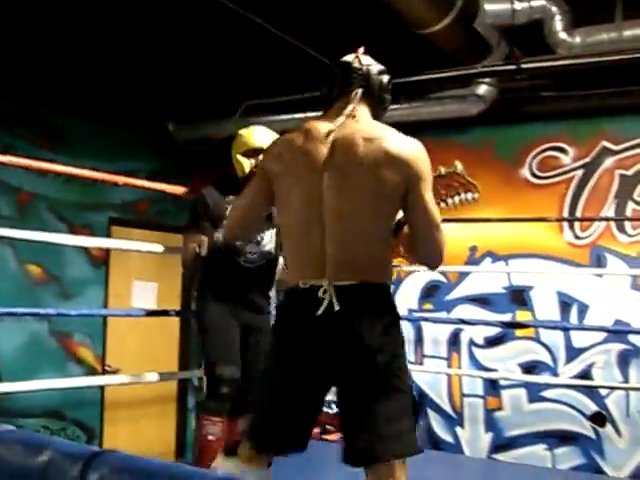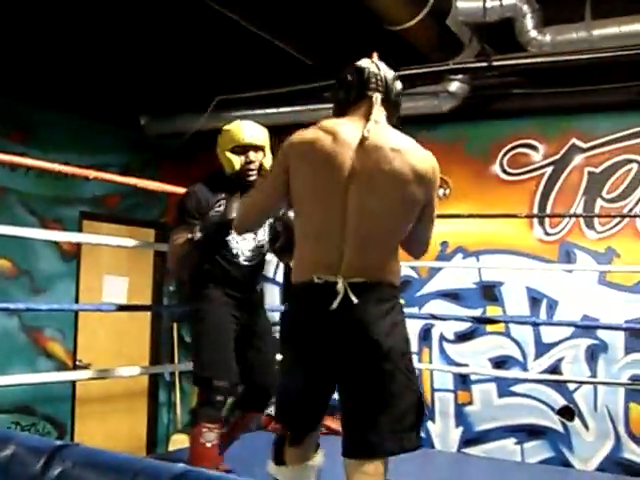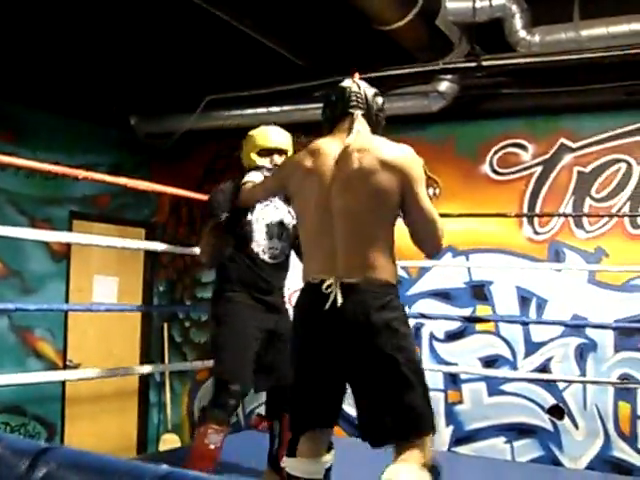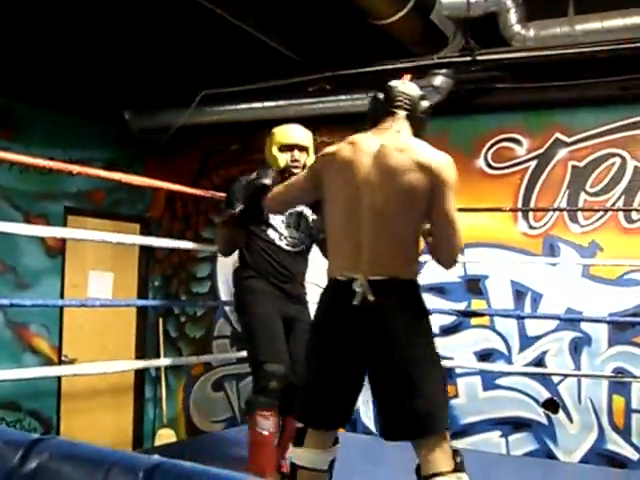
dt=0.3s
person 1, frame 1
left shoulder: (283, 149)
right shoulder: (405, 151)
left elbow: (233, 231)
right elbow: (431, 255)
left hip: (299, 314)
right hip: (368, 315)
left knee: (260, 444)
person 1, frame 2
left shoulder: (302, 145)
right shoulder: (421, 162)
left elbow: (244, 221)
right elbow: (417, 247)
left hip: (308, 307)
right hip: (377, 311)
left knee: (298, 435)
person 1, frame 3
left shoulder: (299, 163)
right shoulder: (399, 158)
left elbow: (247, 197)
right elbow: (433, 245)
left wrist: (257, 180)
left hip: (313, 308)
right hip: (373, 307)
left knee: (312, 432)
right knee: (415, 445)
person 1, frame 4
left shoulder: (334, 155)
right shoulder: (434, 162)
left elbow: (272, 202)
right elbow: (447, 256)
left hip: (337, 305)
right hip: (396, 306)
left knee: (320, 428)
right knee: (434, 446)
person 2, frame 1
right shoulder: (214, 198)
right elbow: (190, 256)
right wrist: (214, 243)
left hip: (256, 307)
right hip: (216, 300)
left knee: (246, 392)
right knee: (224, 382)
right ankle: (202, 468)
person 2, frame 2
right shoulder: (203, 195)
right elbow: (177, 262)
right wrist: (206, 232)
left hip: (251, 301)
right hip: (212, 301)
left knee: (263, 387)
right knee: (216, 390)
left ankle: (213, 451)
right ankle: (198, 473)
person 2, frame 3
left shoulder: (290, 202)
right shoulder: (229, 194)
right elbow: (210, 257)
right wrist: (236, 212)
left hip: (274, 307)
right hip: (237, 303)
left knee: (285, 389)
right knee: (231, 392)
person 2, frame 4
right shoulder: (247, 187)
right elbow: (224, 245)
right wrist: (247, 204)
left hip: (295, 299)
right hip: (257, 292)
left knee: (295, 382)
right knee: (270, 377)
